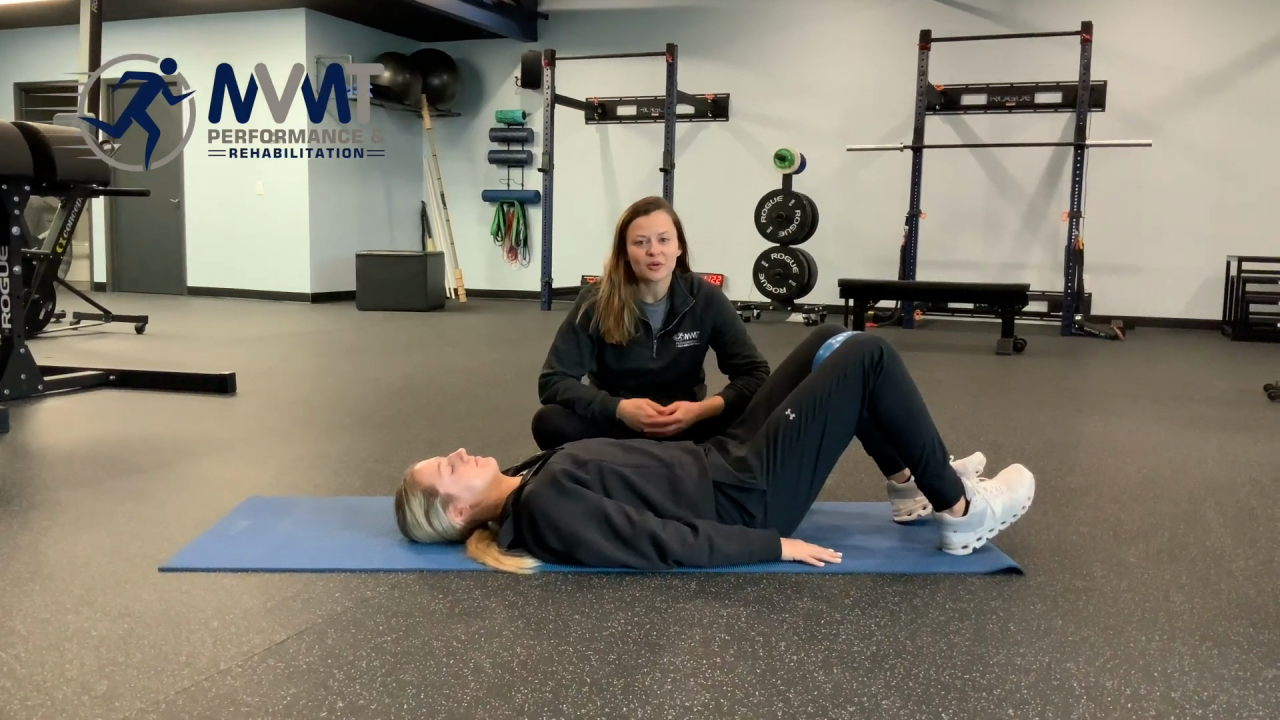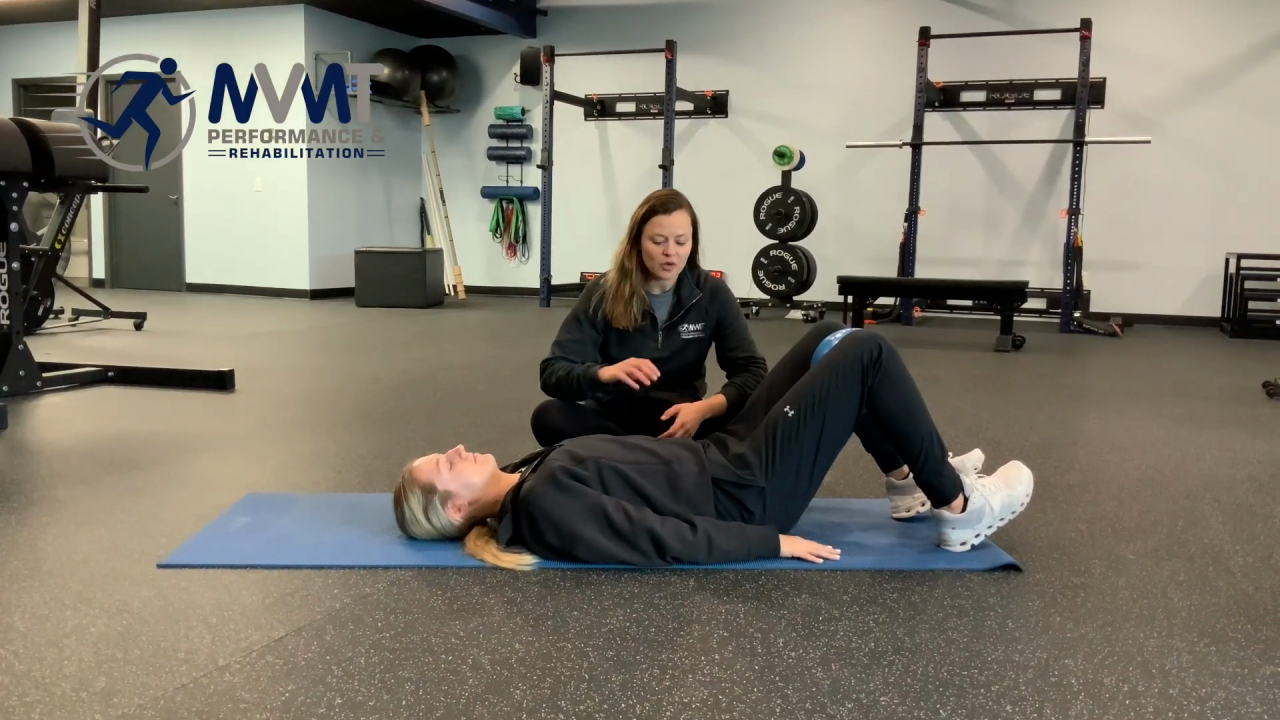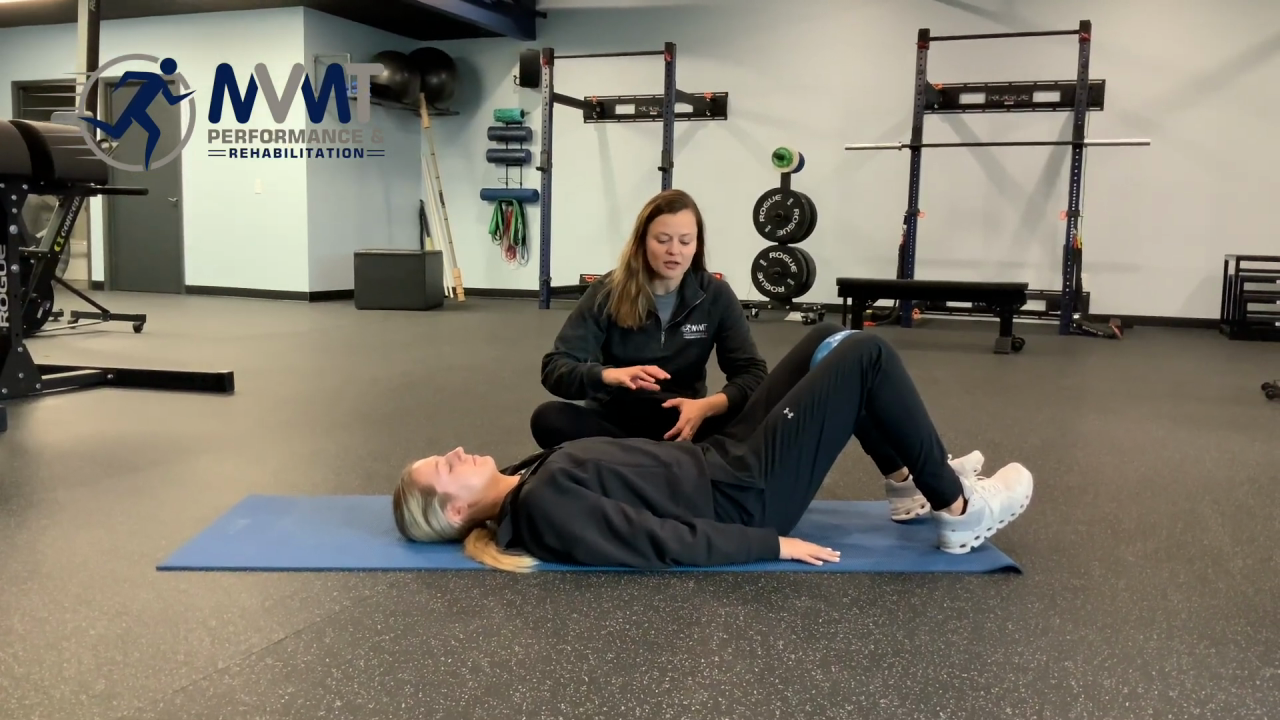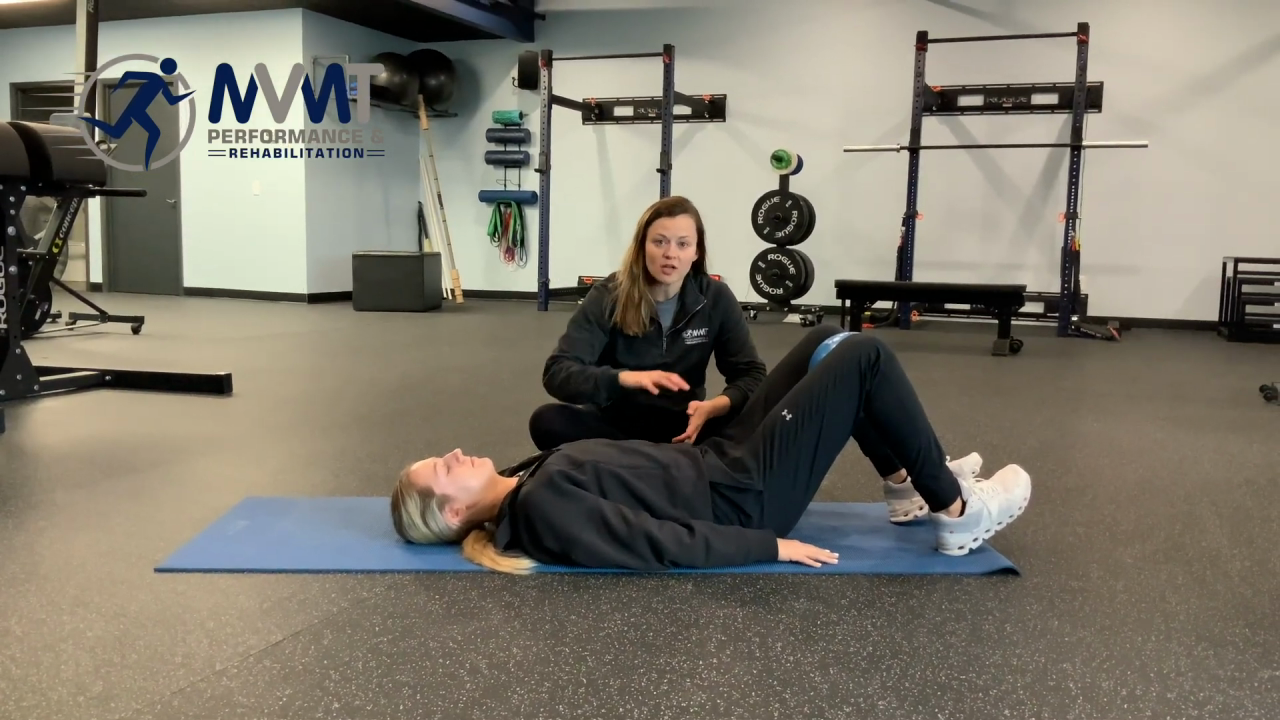
dt=0.7s
person 1, frame 1
left shoulder: (529, 479)
right shoulder: (545, 508)
right elbow: (669, 543)
right wrist: (775, 545)
left hip: (722, 463)
right hip: (748, 496)
left knee: (834, 339)
right knee: (869, 356)
left ankle: (916, 483)
right ankle: (961, 512)
person 1, frame 2
left shoulder: (527, 477)
right shoulder: (543, 505)
right elbow: (668, 540)
right wrist: (774, 543)
left hip: (719, 458)
right hip: (746, 494)
left knee: (832, 335)
right knee: (867, 354)
left ankle: (914, 479)
right ankle: (957, 509)
person 1, frame 3
left shoulder: (529, 477)
right shoulder: (543, 507)
right elbow: (667, 543)
right wrist: (774, 544)
left hip: (721, 462)
right hip: (747, 496)
left knee: (833, 338)
right knee: (867, 355)
left ankle: (917, 483)
right ankle: (959, 511)
person 1, frame 4
left shoulder: (528, 480)
right shoulder: (541, 509)
right elbow: (665, 544)
right wrist: (773, 546)
left hip: (720, 463)
right hip: (745, 498)
left knee: (831, 340)
right knee: (865, 357)
left ankle: (915, 482)
right ankle: (956, 513)
person 2, frame 1
left shoulder: (706, 298)
right shoulder: (597, 300)
left elbow: (755, 375)
right elbow: (552, 382)
left wrist: (701, 410)
right wrist: (619, 408)
left hip: (683, 427)
right hip: (614, 425)
right knee: (548, 422)
person 2, frame 2
left shoulder: (712, 293)
right shoulder: (604, 293)
left elbow: (753, 371)
right elbow: (552, 372)
left wrist: (704, 409)
right wrist: (604, 372)
left hip: (682, 422)
right hip: (613, 420)
right knee: (547, 417)
person 2, frame 3
left shoulder: (715, 295)
right shoulder: (607, 293)
left elbow: (753, 372)
right elbow: (554, 369)
left wrist: (706, 406)
right wrist: (609, 374)
left hip: (681, 423)
right hip: (613, 420)
right knee: (547, 419)
person 2, frame 4
left shoulder: (716, 298)
right shoulder: (607, 297)
left elbow: (752, 374)
right elbow: (557, 373)
left wrist: (711, 407)
right wrist: (626, 378)
left hip: (680, 426)
right hip: (613, 423)
right knee: (546, 421)
